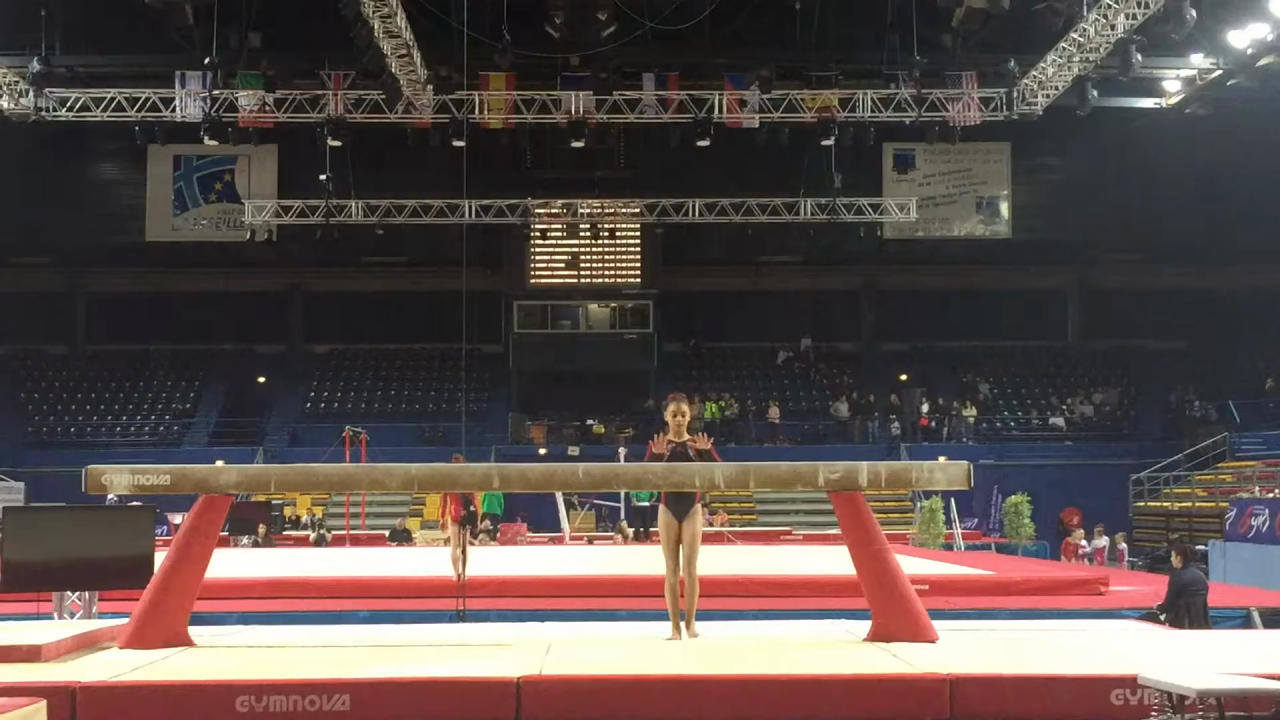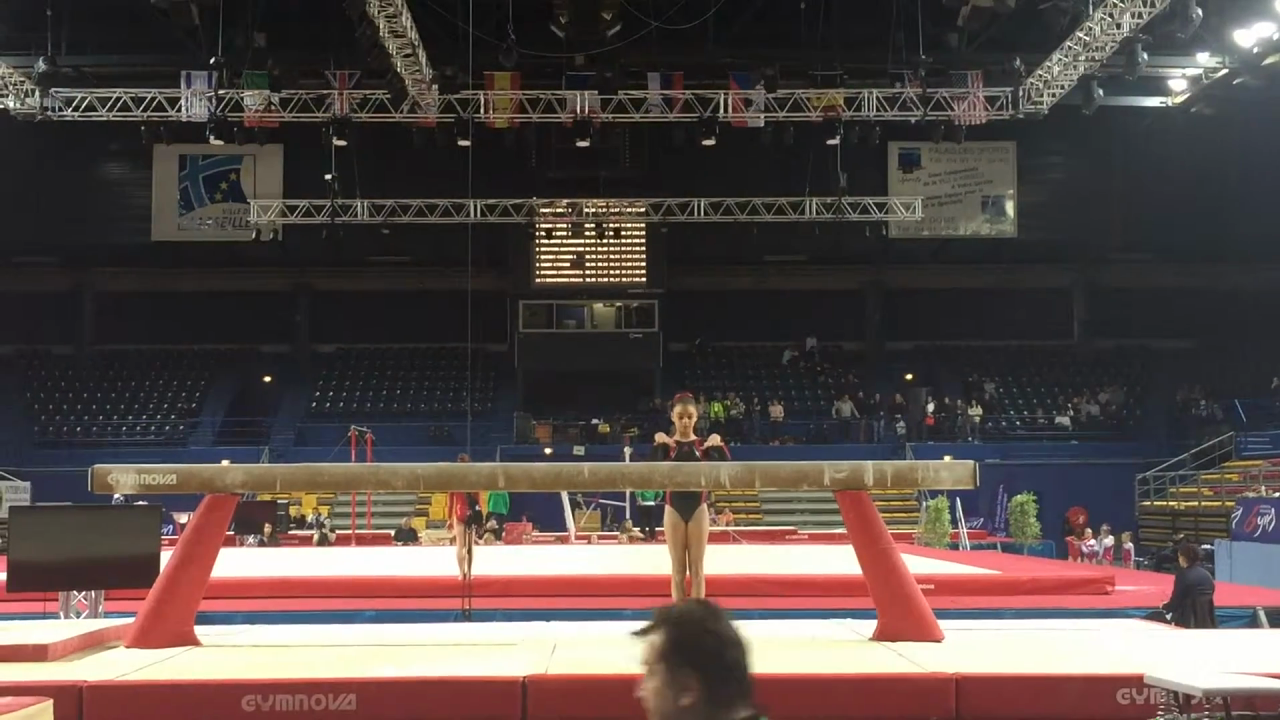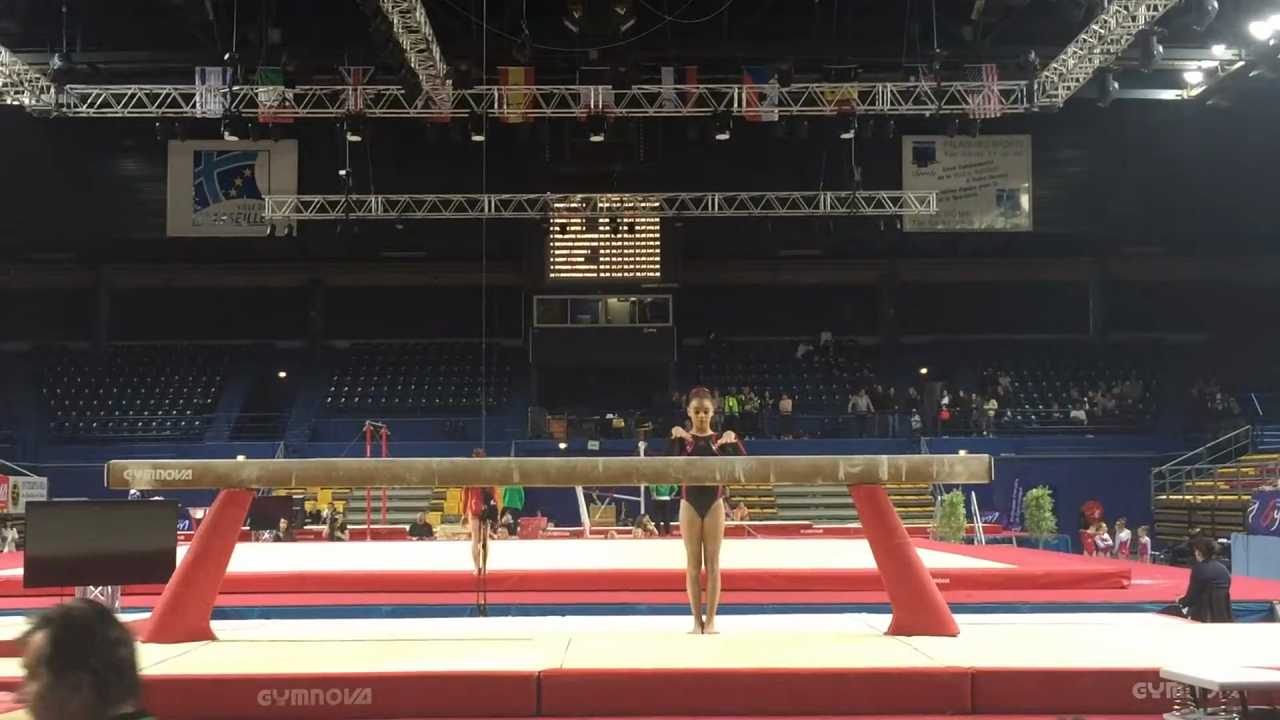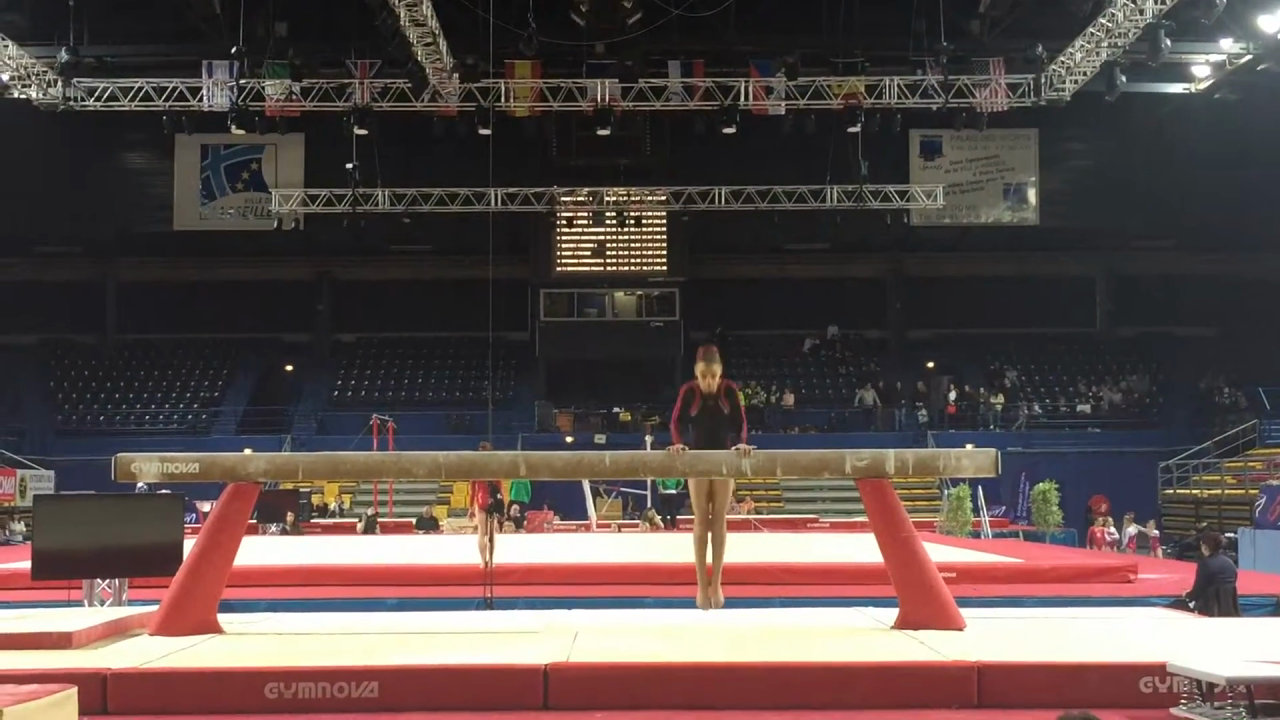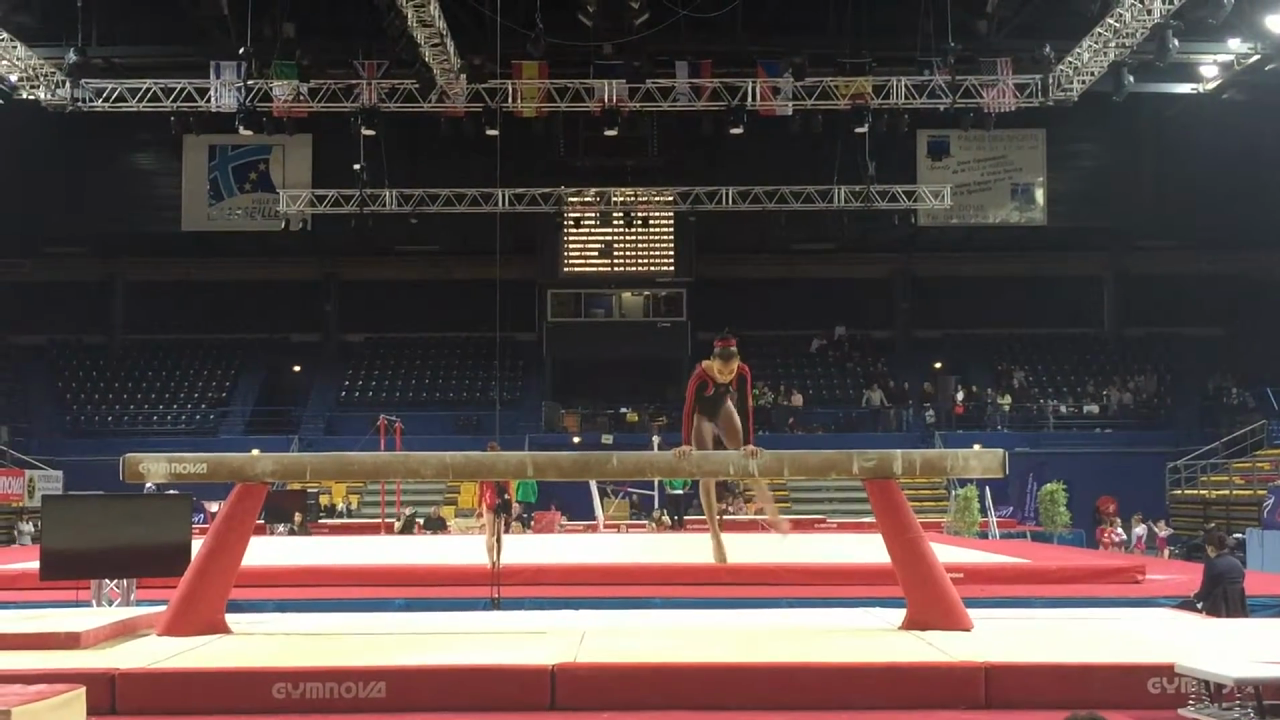
dt=1s
person 1, frame 1
left shoulder: (697, 443)
right shoulder: (658, 444)
left wrist: (708, 450)
right wrist: (654, 455)
left hip: (692, 509)
right hip: (668, 510)
left knee: (689, 568)
right knee: (672, 569)
left ankle: (690, 623)
right ankle: (675, 627)
person 1, frame 2
left shoulder: (705, 445)
right shoulder: (666, 444)
left wrist: (718, 444)
right wrist: (658, 443)
left hip: (698, 509)
right hip: (674, 509)
left knee: (697, 568)
right knee: (677, 569)
person 1, frame 3
left shoulder: (721, 440)
right shoulder: (682, 438)
left wrist: (734, 441)
right wrist: (675, 438)
left hip: (714, 504)
right hip: (690, 504)
left knee: (712, 564)
right knee: (693, 564)
left ankle: (710, 621)
right ankle: (697, 621)
person 1, frame 4
left shoulder: (730, 390)
right shoulder: (688, 391)
left elbow: (740, 420)
right elbow: (676, 421)
left wrist: (742, 443)
right wrist: (678, 442)
left knee: (719, 520)
right knee: (701, 520)
left ankle: (716, 583)
right ankle: (702, 583)
person 1, frame 5
left shoulder: (743, 372)
right shoulder: (699, 376)
left elbow: (746, 408)
right elbow: (689, 410)
left wrist: (749, 443)
right wrist: (687, 444)
left hip: (723, 407)
right hip: (702, 413)
left knee: (748, 457)
left ankle: (771, 511)
right ankle: (715, 536)
